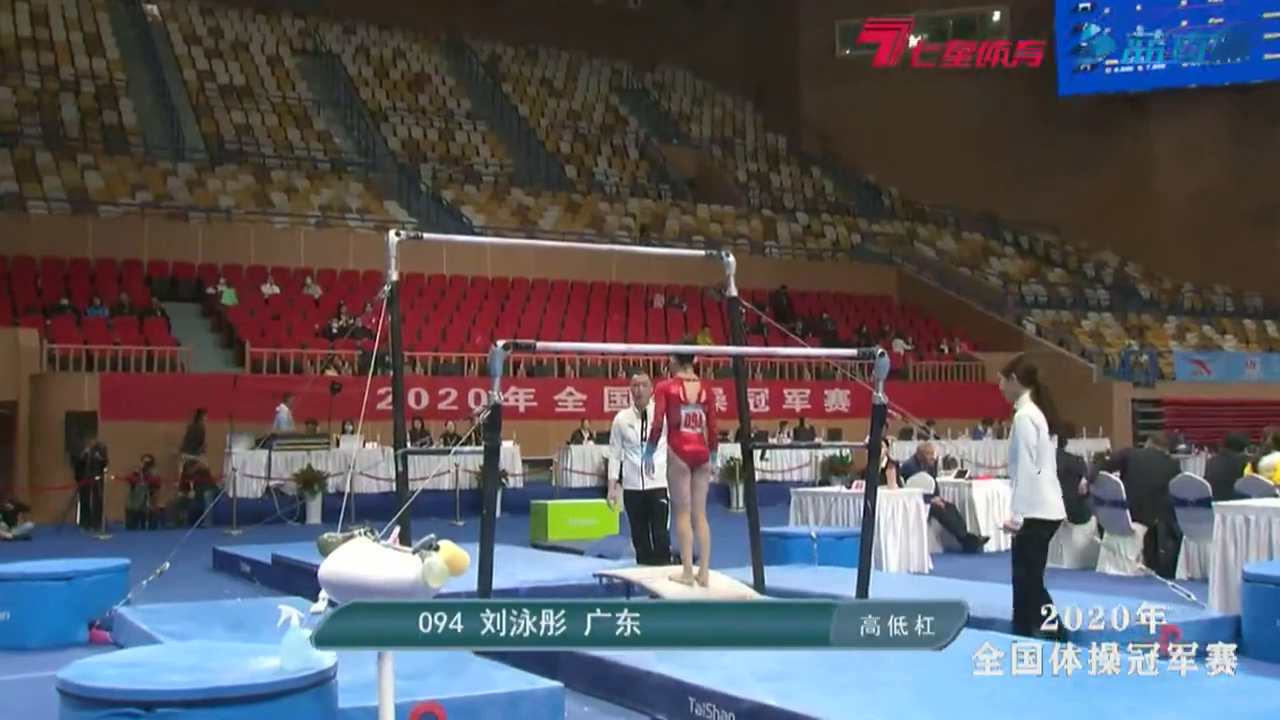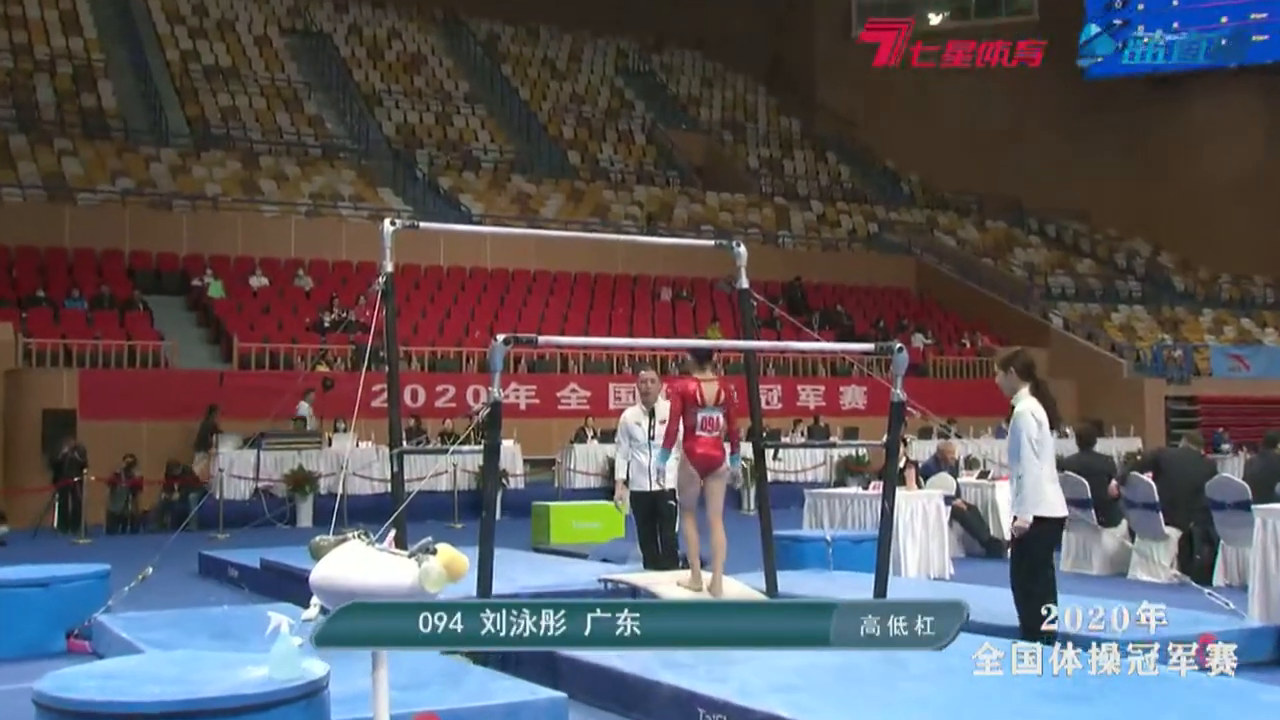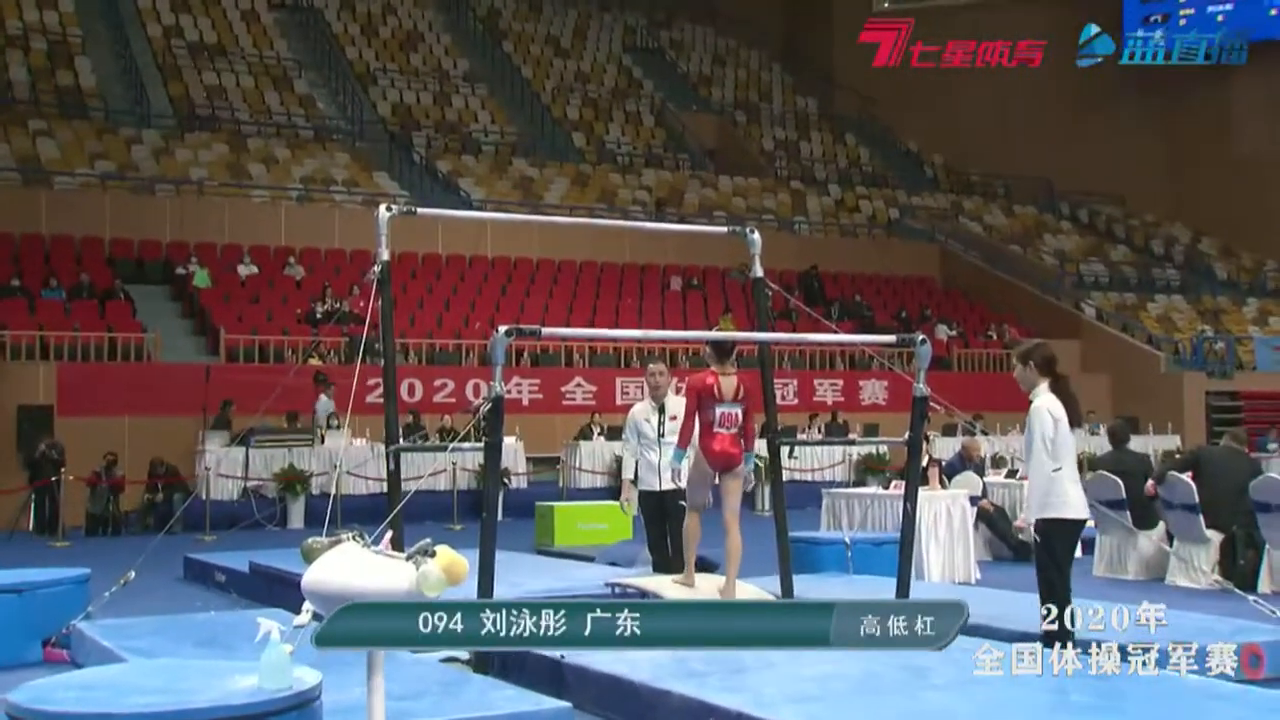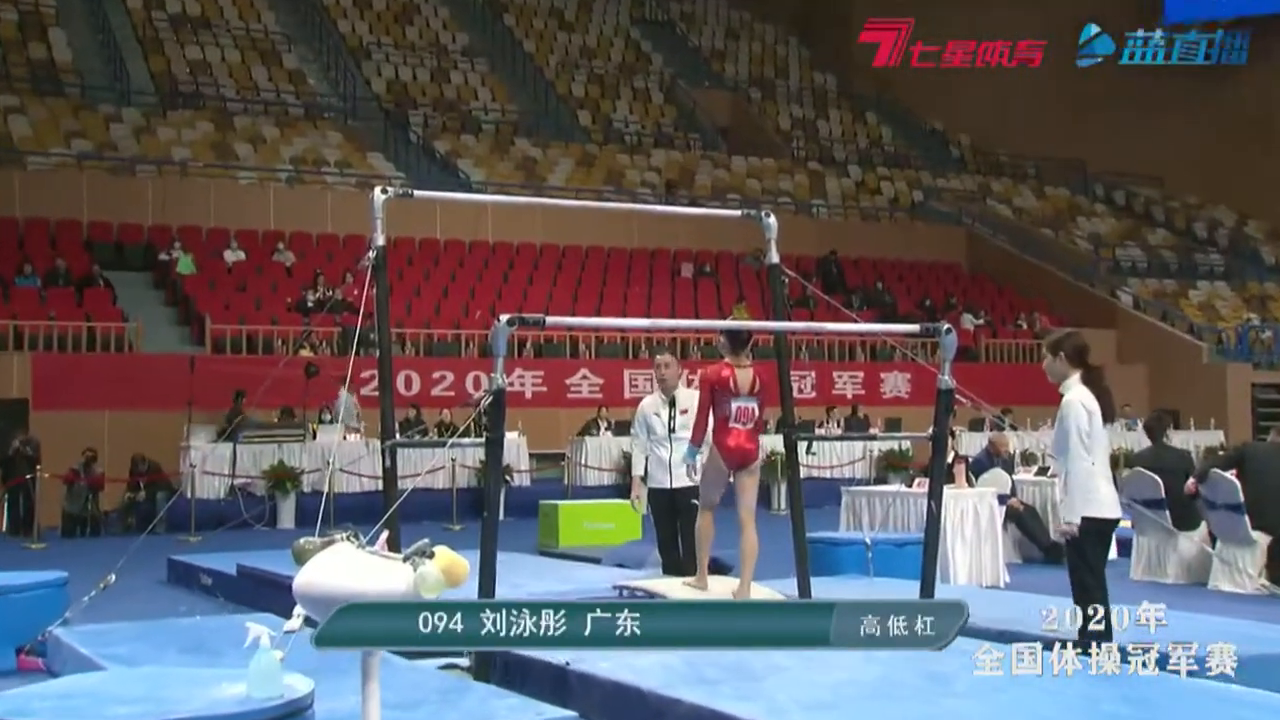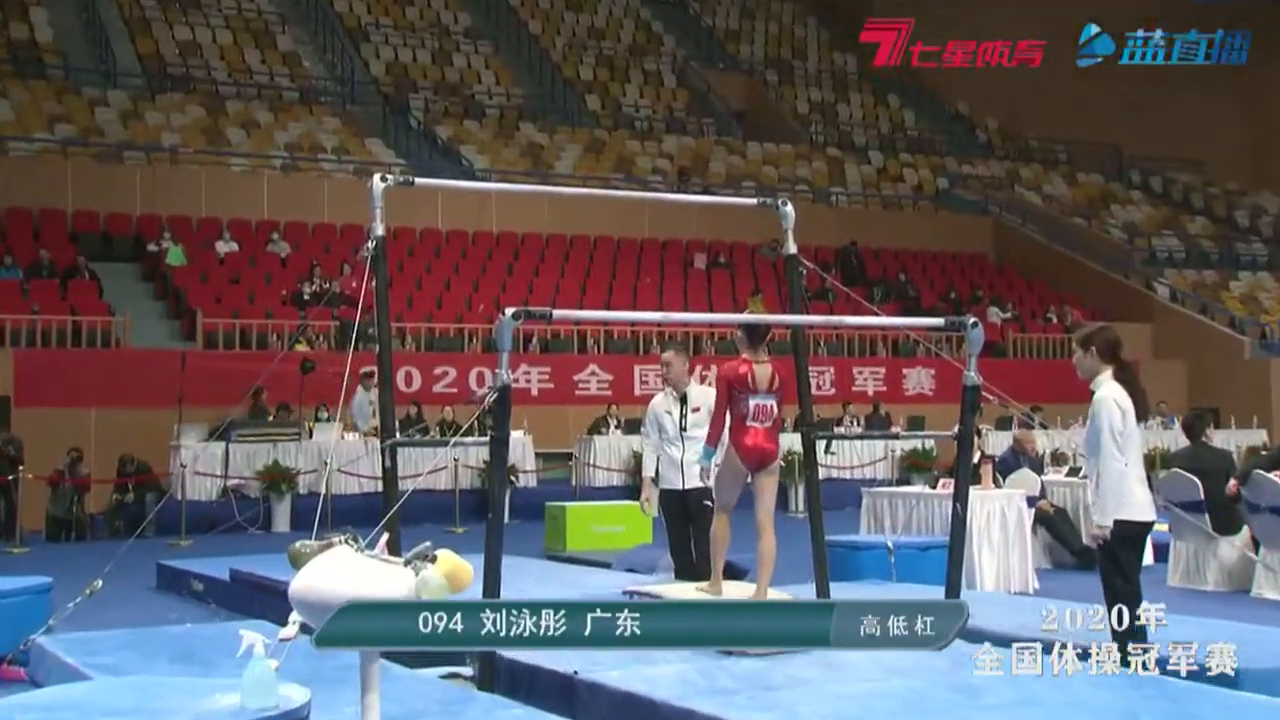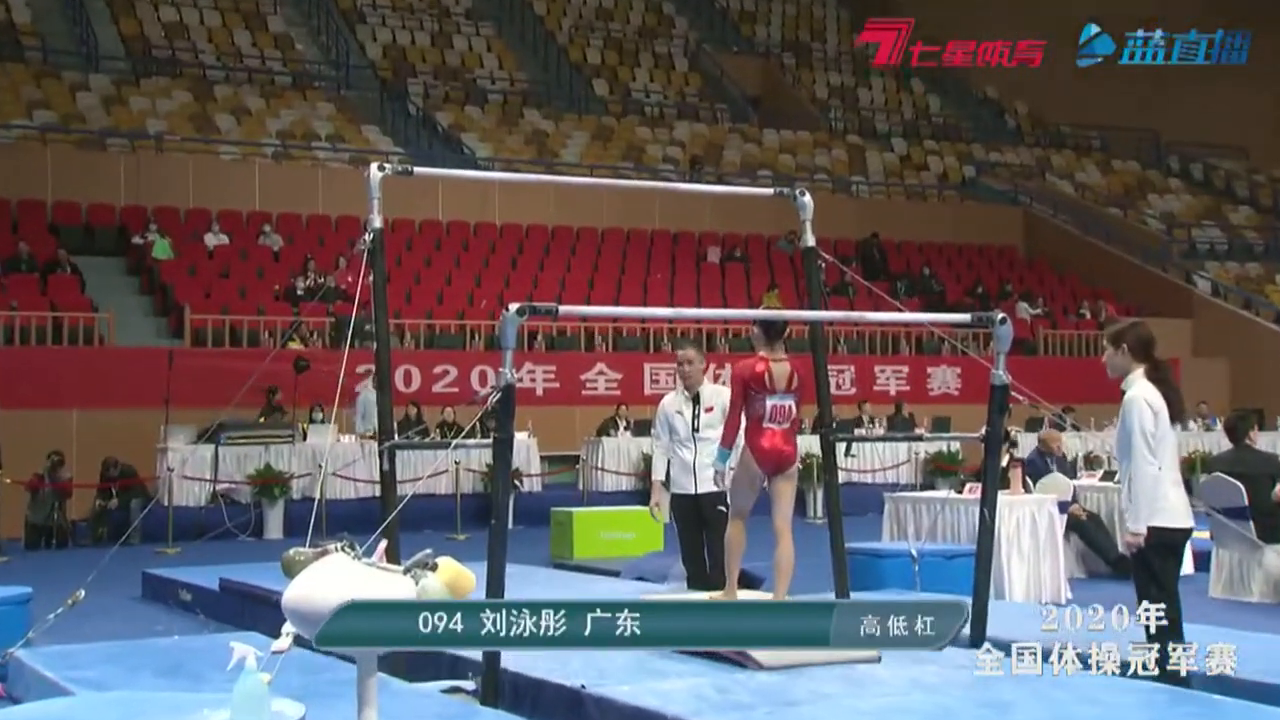
dt=0.4s
person 1, frame 1
left shoulder: (1024, 416)
right shoulder: (1038, 412)
left elbow: (1026, 470)
left wrist: (1016, 515)
left hip: (1034, 510)
right hip: (1045, 508)
left knee: (1029, 580)
right knee: (1026, 576)
person 1, frame 2
left shoulder: (1024, 410)
right shoulder: (1037, 406)
left elbow: (1030, 466)
left wrist: (1024, 515)
left hip: (1037, 507)
right hip: (1048, 505)
left knee: (1026, 581)
right knee: (1038, 580)
person 1, frame 3
left shoulder: (1041, 406)
right shoulder: (1057, 402)
left elbow: (1041, 465)
left wrist: (1028, 513)
left hip: (1055, 509)
right hip: (1070, 507)
left knee: (1053, 588)
right knee: (1055, 585)
right ankle: (1061, 650)
person 1, frame 4
left shoulder: (1073, 400)
right shoulder: (1089, 395)
left elbow: (1077, 462)
left wrist: (1070, 516)
left hip: (1087, 510)
right hip: (1100, 507)
left knee: (1088, 592)
right knee: (1092, 589)
person 1, frame 5
left shoulder: (1106, 397)
right shoulder: (1121, 392)
left elbow: (1110, 463)
left wrist: (1102, 518)
left hip: (1120, 512)
right hip: (1134, 509)
left knee: (1122, 599)
right knee: (1126, 598)
person 1, frame 6
left shoulder: (1137, 397)
right shoulder: (1154, 392)
left elbow: (1143, 466)
left wrist: (1135, 525)
left hip: (1156, 518)
right hip: (1171, 515)
left knee: (1159, 611)
right knee: (1162, 609)
left ankle: (1170, 688)
right ankle: (1172, 685)
person 2, frame 1
left shoulder: (665, 388)
right shoulder: (705, 390)
left elbow: (658, 424)
right elbow: (712, 427)
left wrist: (649, 454)
right wrist: (713, 457)
left hip: (679, 451)
right hip: (701, 452)
left knee: (683, 513)
right knee: (700, 514)
person 2, frame 2
left shoulder: (681, 388)
right shoulder: (724, 389)
left elbow: (674, 426)
right elbow: (732, 428)
left wrist: (662, 459)
right wrist: (735, 460)
left hip: (692, 455)
right hip: (717, 456)
left knee: (688, 514)
right knee: (716, 520)
left ankle: (696, 575)
right ankle: (717, 582)
person 2, frame 3
left shoulder: (698, 382)
right shoulder: (743, 385)
left elbow: (689, 422)
right elbow: (749, 427)
left wrist: (677, 458)
right wrist: (749, 462)
left hip: (709, 452)
right hip: (735, 455)
left knee: (694, 509)
right knee: (732, 521)
left ankle: (689, 572)
right ankle: (730, 584)
person 2, frame 4
left shoulder: (712, 374)
right shoulder: (759, 377)
left elbow: (703, 417)
right elbow: (759, 420)
left wrist: (691, 453)
left hip: (724, 447)
right hip: (750, 449)
left knee: (706, 508)
right knee: (748, 520)
left ankle: (702, 575)
right ankle: (744, 586)
person 2, frame 5
left shoulder: (729, 371)
right shoulder: (777, 373)
left elbow: (719, 417)
right elbow: (777, 418)
left wrist: (707, 455)
left hip: (741, 447)
right hip: (769, 449)
left knee: (722, 511)
right knee: (766, 523)
left ankle: (716, 581)
right ankle: (761, 592)
person 2, frame 6
left shoulder: (745, 369)
right shoulder: (796, 372)
left elbow: (734, 417)
right elbow: (795, 418)
left wrist: (721, 458)
left hip: (757, 449)
right hip: (787, 451)
left knee: (737, 517)
right knee: (783, 528)
left ankle: (731, 590)
right ankle: (779, 600)
person 3, frame 1
right shoulder: (621, 418)
right elbow: (615, 453)
right wrist: (612, 485)
left hip: (658, 483)
right hip: (632, 485)
left knee: (660, 534)
right knee: (639, 535)
person 3, frame 2
left shoulder: (673, 411)
right shoulder: (628, 416)
right elbow: (621, 452)
right wrist: (619, 485)
left hip: (667, 484)
right hip: (639, 486)
left knee: (668, 537)
right knee: (646, 538)
person 3, frame 3
left shoulder: (684, 406)
right shoulder: (637, 412)
right elbow: (629, 450)
right wrist: (626, 486)
left hip: (678, 484)
right hip: (648, 486)
left knee: (679, 539)
right knee: (655, 541)
person 3, frame 4
left shoulder: (696, 399)
right shoulder: (646, 405)
right elbow: (639, 445)
right wrist: (636, 483)
left hip: (689, 481)
right hip: (658, 484)
left knee: (691, 541)
right knee: (666, 542)
person 3, frame 5
left shoulder: (709, 397)
right shoulder: (657, 403)
right elbow: (650, 445)
right wrist: (646, 485)
left hip: (703, 483)
right hip: (670, 485)
left knee: (705, 545)
right knee: (678, 545)
person 3, frame 6
left shoulder: (723, 396)
right shoulder: (668, 403)
right elbow: (660, 447)
right wrist: (656, 489)
left hip: (716, 487)
right hip: (682, 489)
left knee: (719, 552)
right knee: (691, 553)
